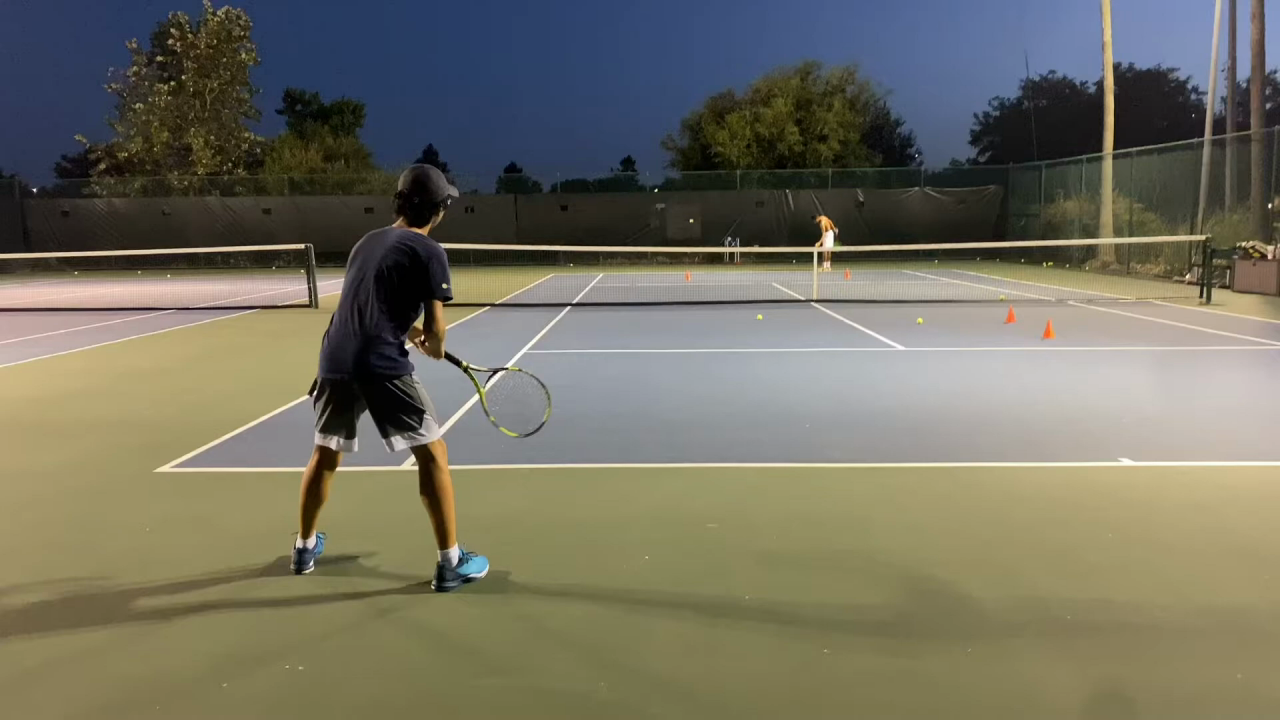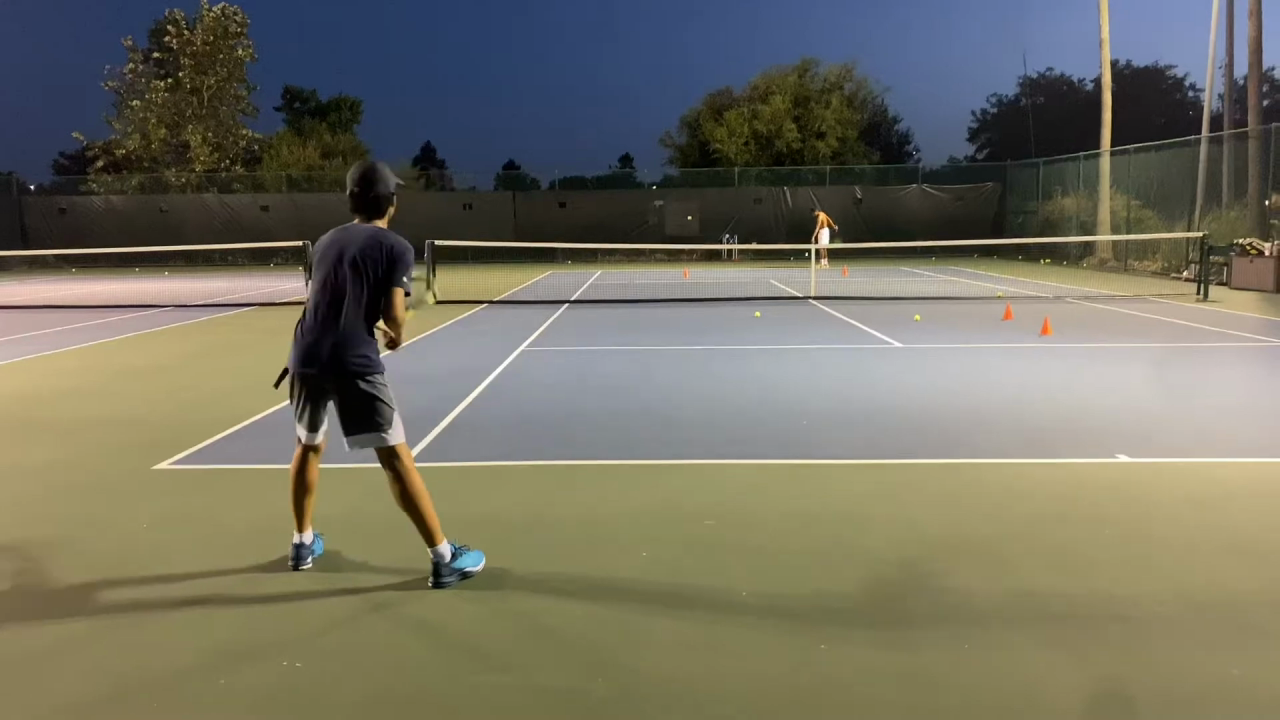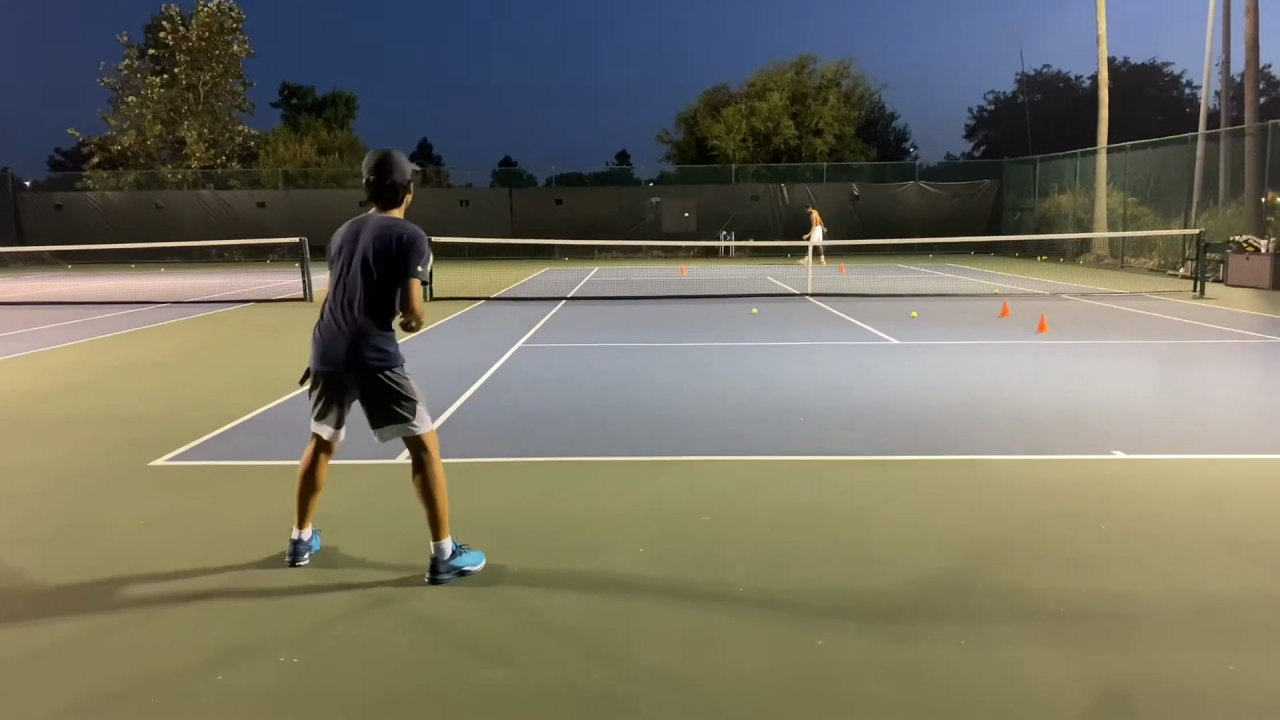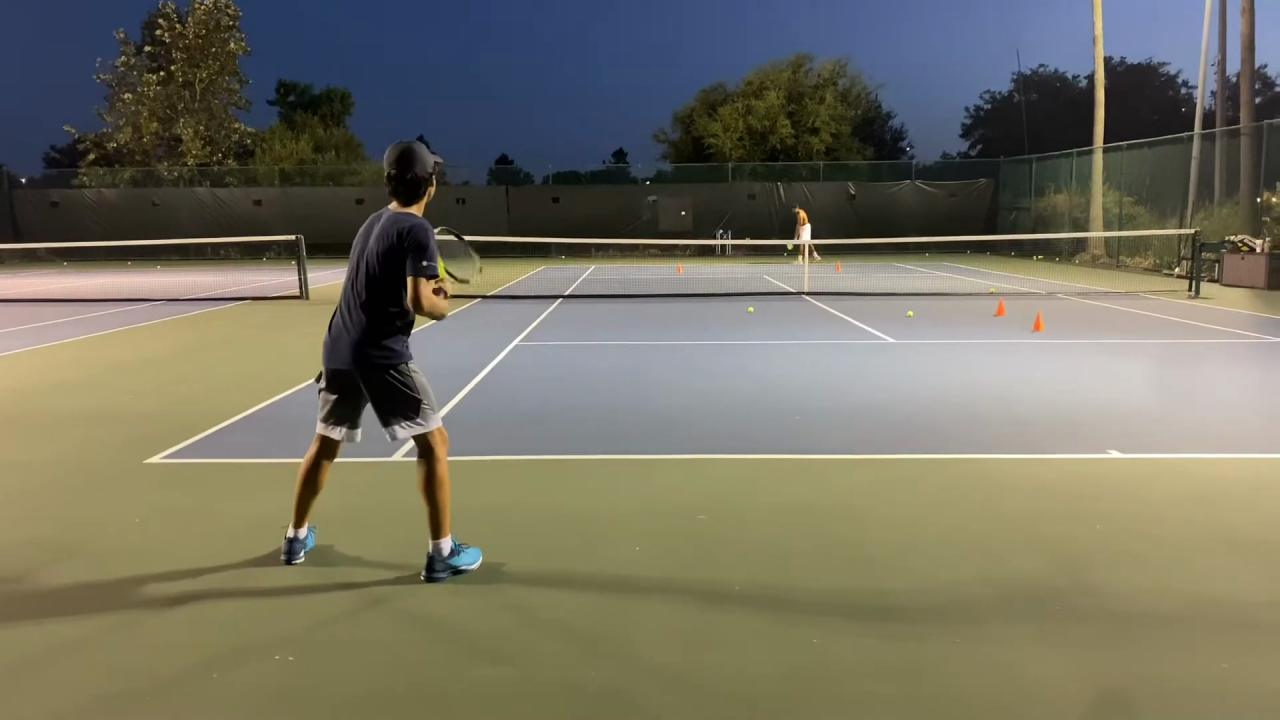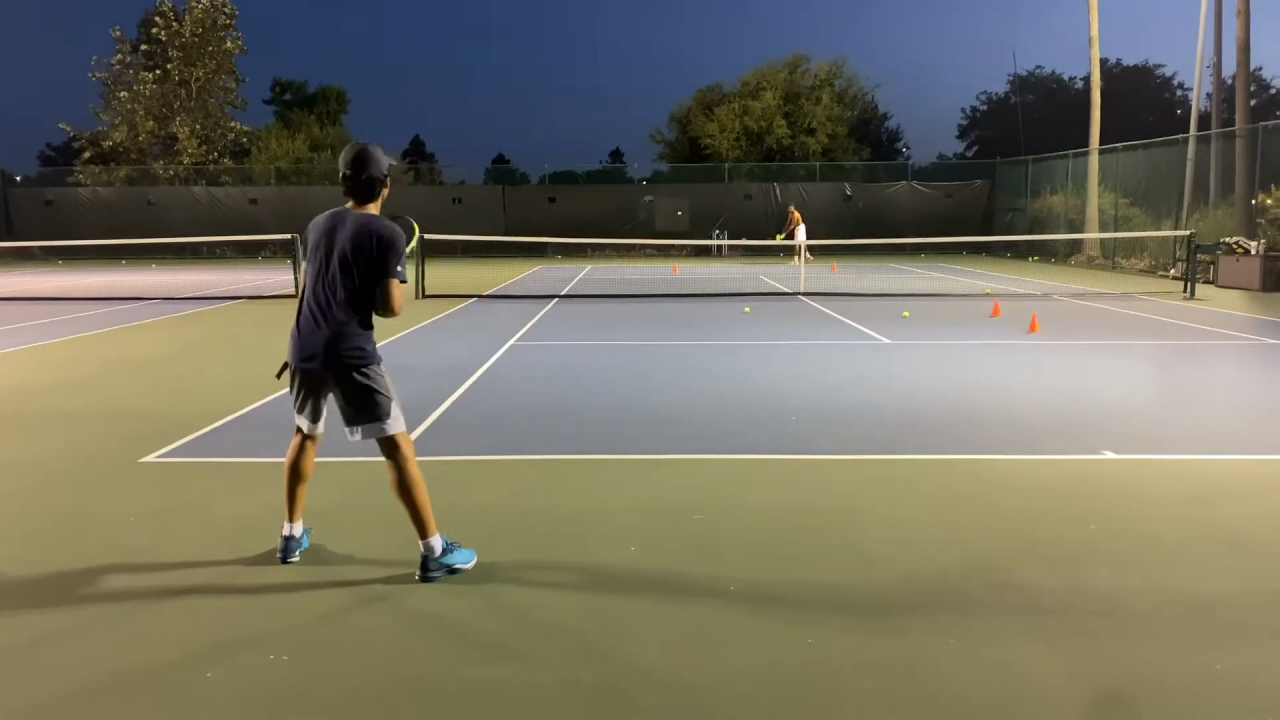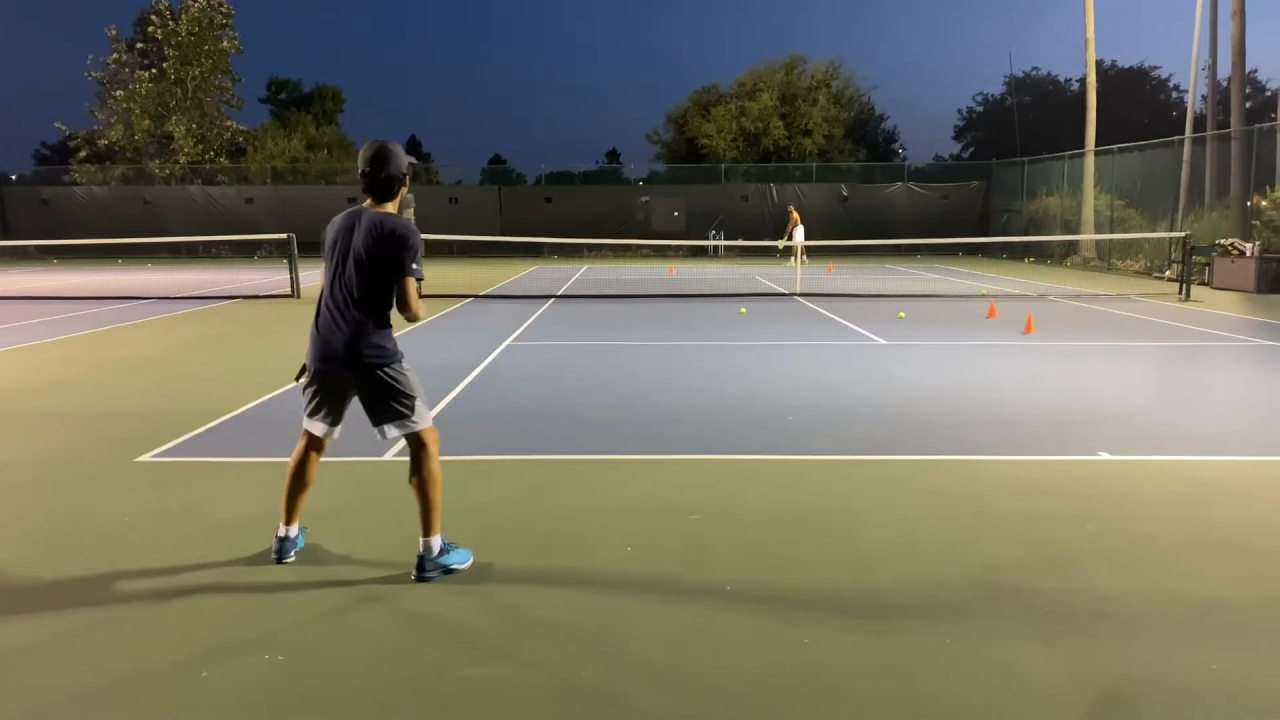
dt=0.4s
person 1, frame 1
left shoulder: (366, 243)
right shoulder: (429, 253)
right elbow: (435, 329)
right wrist: (435, 346)
left hip: (334, 360)
right hip: (382, 365)
left knee: (325, 454)
right knee: (433, 455)
left ankle: (305, 546)
right ankle: (451, 562)
person 1, frame 2
left shoulder: (326, 242)
right shoulder: (396, 248)
right elbow: (394, 317)
right wrist: (395, 336)
left hip: (306, 356)
right hip: (355, 362)
left knee: (309, 446)
right knee: (396, 458)
left ankle: (303, 542)
right ankle: (445, 557)
person 1, frame 3
left shoulder: (343, 232)
right shoulder: (408, 235)
right elbow: (410, 307)
right wrist: (412, 320)
left hip: (326, 351)
right hip: (373, 355)
left knee: (320, 443)
right knee: (425, 445)
left ankle: (301, 539)
right ankle: (444, 554)
person 1, frame 4
left shoulder: (372, 223)
right shoulder: (417, 231)
right elbow: (419, 302)
left wrist: (429, 287)
right wrist: (443, 305)
left hip: (339, 349)
right hip: (382, 354)
left knee: (325, 443)
right knee: (433, 444)
left ankle: (296, 536)
right ankle: (443, 553)
person 1, frame 5
left shoulder: (318, 225)
right shoulder: (388, 235)
right elbow: (392, 307)
left hip: (304, 347)
right hip: (352, 352)
left knee: (306, 435)
right knee: (399, 447)
left ankle: (292, 535)
right ankle: (434, 551)
person 1, frame 6
left shoulder: (337, 224)
right shoulder: (401, 231)
right elbow: (408, 305)
right wrist: (416, 314)
left hip: (324, 349)
right hip: (372, 353)
left knee: (313, 439)
right knee: (425, 441)
left ankle: (287, 536)
right ankle: (432, 552)
